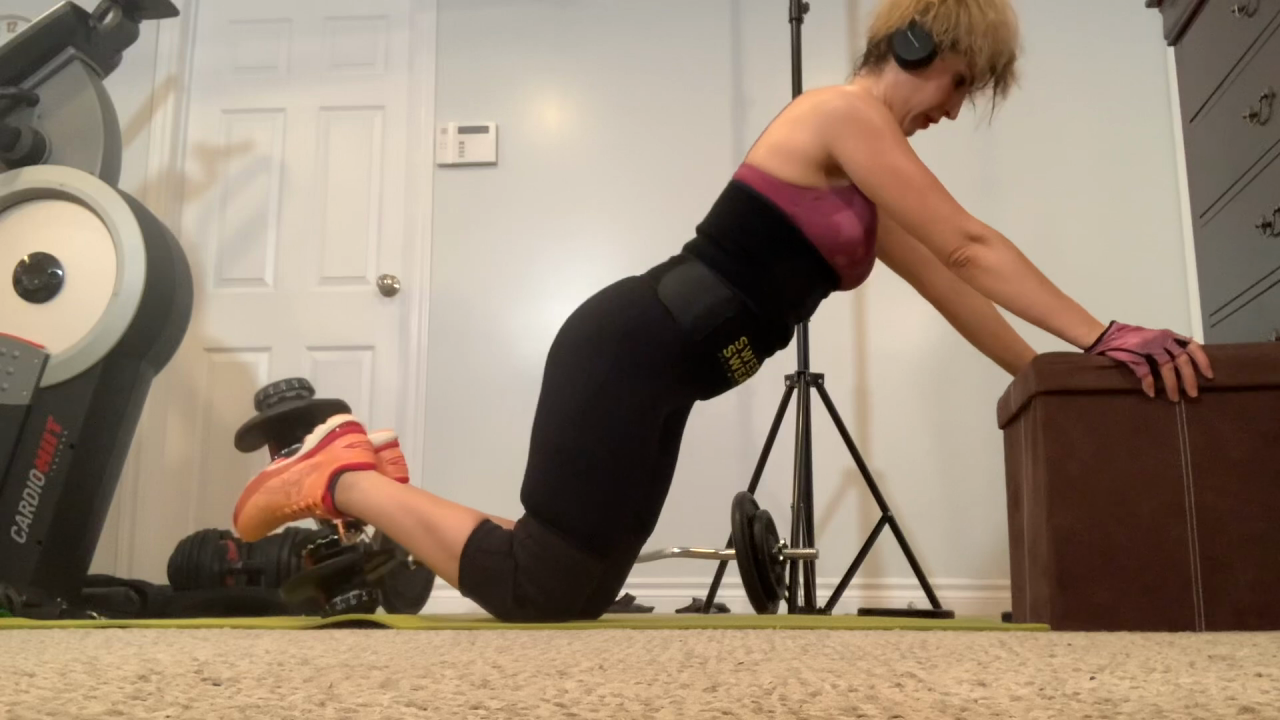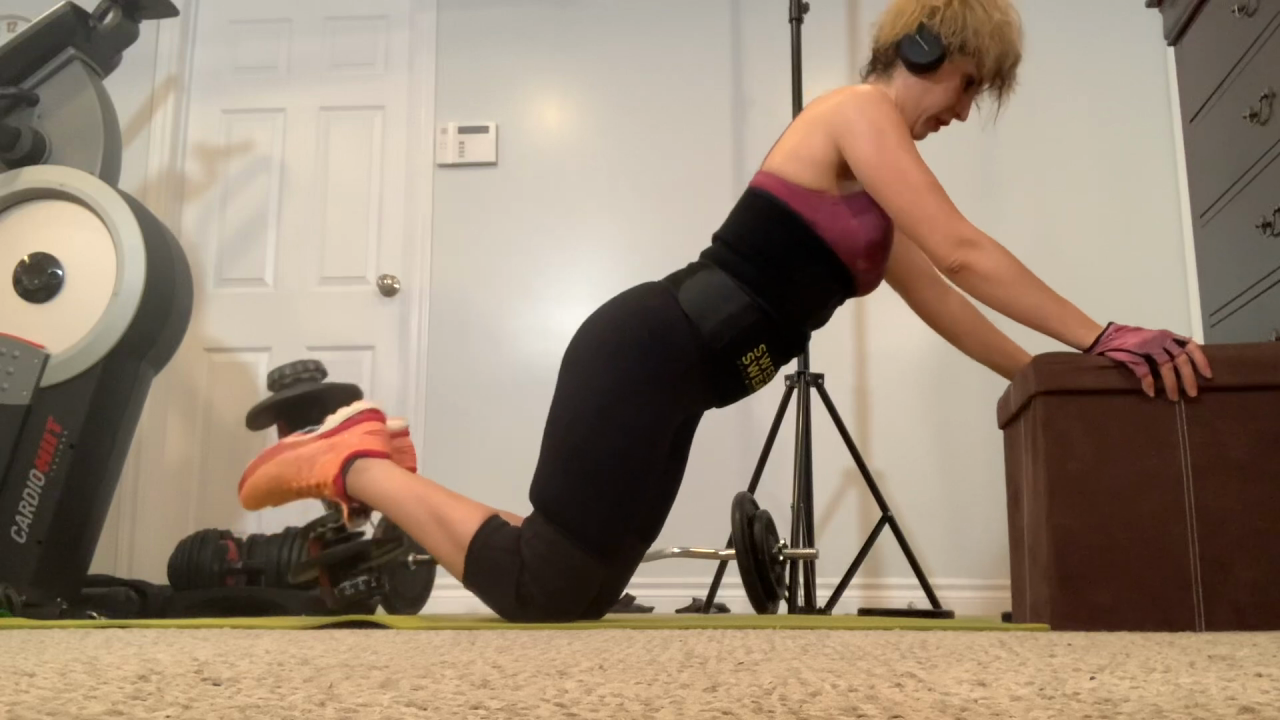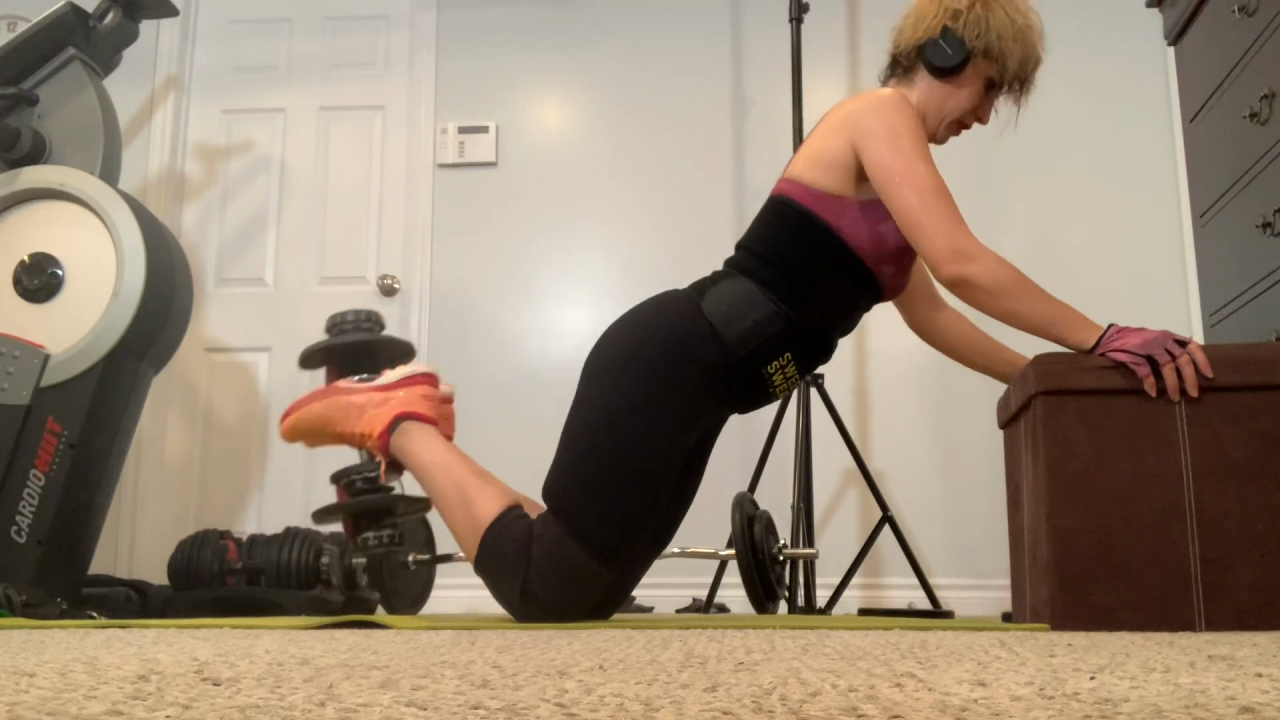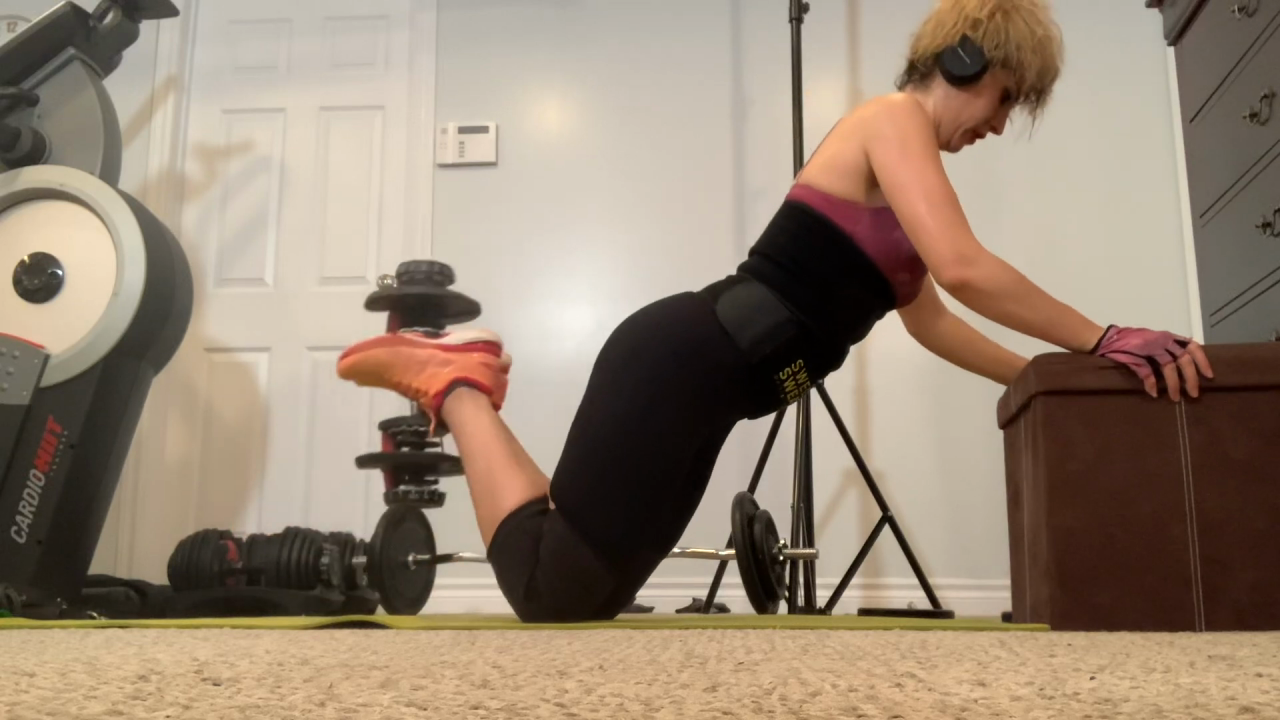
dt=0.3s
person 1, frame 1
left shoulder: (862, 185)
right shoulder: (843, 111)
left elbow: (947, 282)
right elbow: (966, 246)
right wrist: (1101, 335)
left hip: (655, 374)
right hip: (627, 350)
left knee: (573, 594)
right knee: (538, 595)
left ankle: (371, 475)
right ankle: (339, 476)
person 1, frame 2
left shoulder: (870, 184)
right shoulder: (857, 114)
left elbow: (936, 297)
right elbow: (963, 253)
right wrist: (1100, 338)
left hip: (669, 377)
right hip: (647, 356)
left knee: (576, 595)
right knee: (541, 595)
left ankle: (375, 466)
right ankle: (353, 462)
person 1, frame 3
left shoulder: (888, 163)
right shoulder: (879, 114)
left elbow: (930, 312)
right elbow: (963, 263)
right wrist: (1101, 339)
left hip: (689, 385)
right hip: (669, 364)
left knee: (583, 594)
right knee: (546, 593)
left ankle: (420, 428)
right ankle: (400, 420)
person 1, frame 4
left shoulder: (902, 170)
right shoulder: (891, 120)
left elbow: (931, 320)
right elbow: (964, 269)
right wrist: (1102, 341)
left hip: (703, 383)
right hip: (679, 364)
left knee: (590, 593)
right knee: (552, 592)
left ankle: (464, 394)
right ankle: (455, 383)
